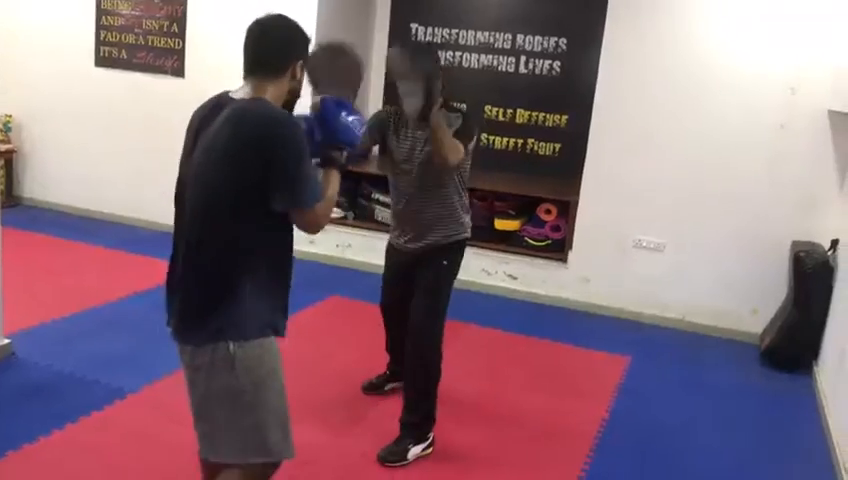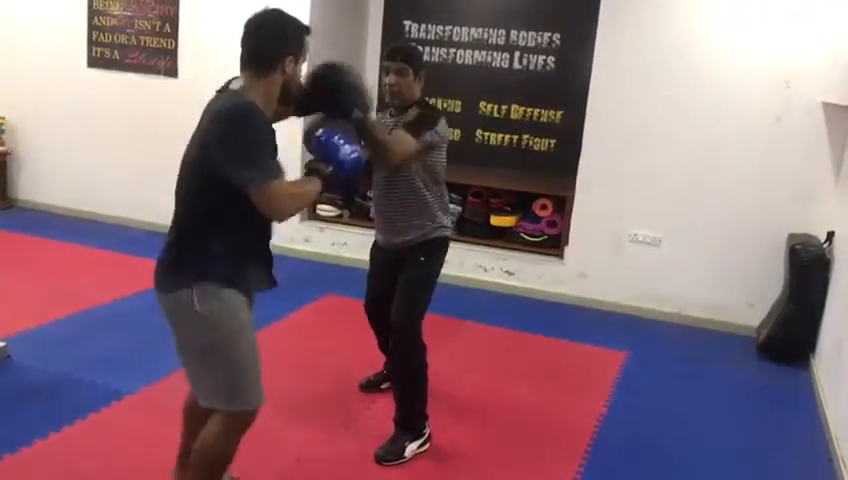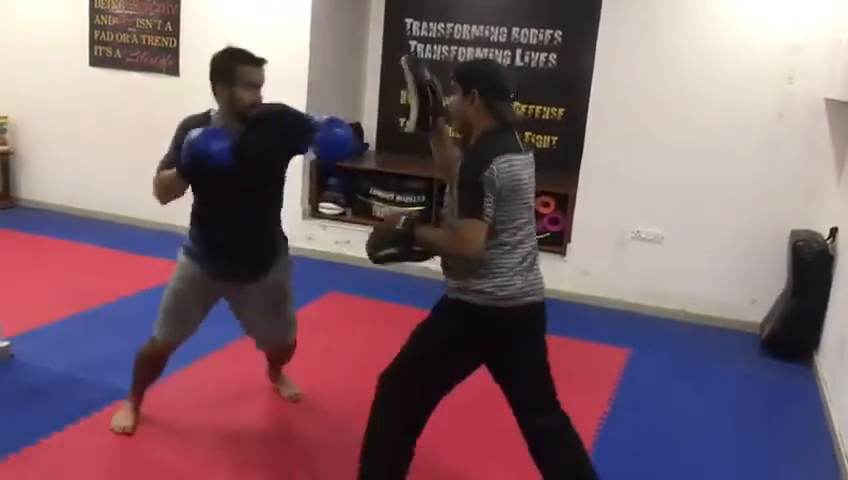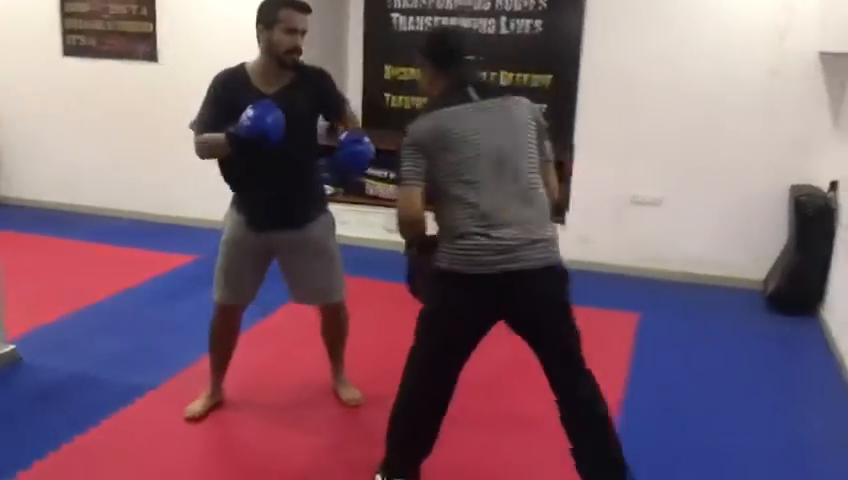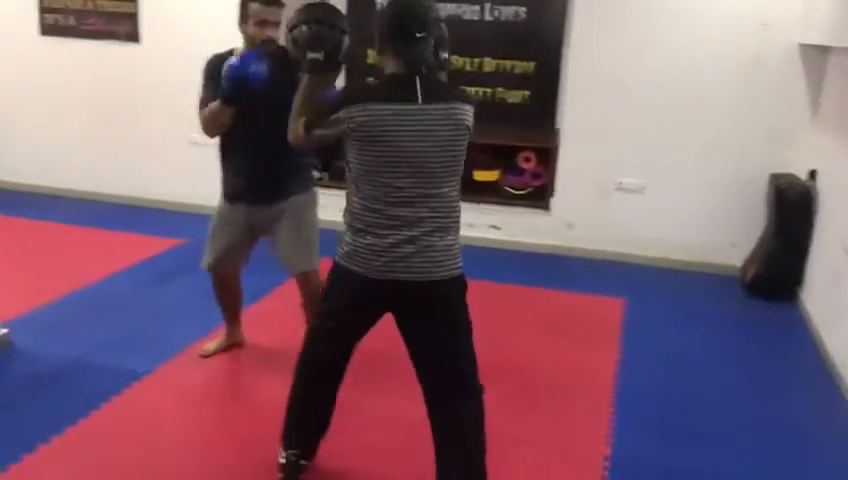
dt=1s
person 1, frame 1
left shoulder: (457, 122)
right shoulder: (390, 118)
left elbow: (449, 159)
left wrist: (428, 108)
left hip: (443, 243)
right hip: (402, 238)
left knee: (424, 328)
right knee: (392, 309)
left ankle: (418, 431)
right ankle: (398, 371)
person 1, frame 2
left shoulder: (430, 120)
right shoulder: (383, 119)
left elbow: (398, 152)
left wrist: (361, 117)
left hip: (425, 239)
right hip: (387, 237)
left knee: (404, 323)
right knee: (377, 308)
left ankle: (414, 429)
right ankle: (396, 370)
person 1, frame 3
left shoulder: (480, 158)
right shoulder: (514, 149)
left elbow: (468, 246)
right elbow: (457, 177)
left wrist: (409, 229)
right wrist: (434, 122)
left hip: (476, 307)
right hip: (525, 305)
left knee: (398, 395)
right knee: (541, 413)
person 1, frame 4
left shoulder: (424, 127)
right shoulder: (522, 109)
left elbow: (409, 213)
right elbow: (551, 192)
left wrist: (420, 250)
left hip: (468, 271)
right hip: (539, 265)
left knee: (428, 374)
right knee: (573, 379)
person 1, frame 5
left shoulder: (359, 103)
right shoulder: (461, 107)
left elbow: (298, 135)
left wrist: (313, 78)
left hip: (363, 267)
right hip: (435, 273)
left knee: (321, 357)
right knee: (456, 392)
person 2, frame 1
left shoulder: (211, 112)
right shoulder: (277, 128)
right elbow: (313, 219)
right wrist: (334, 163)
left hip: (199, 304)
right hip: (233, 319)
left knee: (224, 435)
person 2, frame 2
left shoulder: (234, 96)
right shoulder: (243, 119)
right elbow: (277, 204)
left wrist: (301, 104)
right wrist: (321, 173)
left hip: (209, 270)
right hip: (203, 280)
left knee: (213, 387)
right knee: (237, 408)
person 2, frame 3
left shoulder: (277, 121)
right shoulder: (194, 131)
right elbow: (162, 191)
right wrist: (187, 167)
left hip: (264, 261)
right hip: (206, 260)
left knee: (282, 343)
right knee: (163, 342)
left ankle: (275, 374)
right ankle: (132, 401)
person 2, frame 4
left shoulder: (314, 81)
right shoulder: (228, 84)
left elbow: (344, 116)
right elbow: (201, 144)
right wrist: (234, 138)
left hip: (307, 217)
right hip: (249, 217)
left knee: (332, 303)
right knee: (227, 306)
left ankle: (339, 376)
right ankle: (214, 389)
person 2, frame 5
left shoulder: (295, 65)
right shoulder: (220, 66)
right elbow: (209, 126)
right wrist: (231, 95)
left hip: (290, 192)
right hip: (239, 191)
left knee: (307, 274)
right knee: (221, 267)
right ankle: (233, 332)
